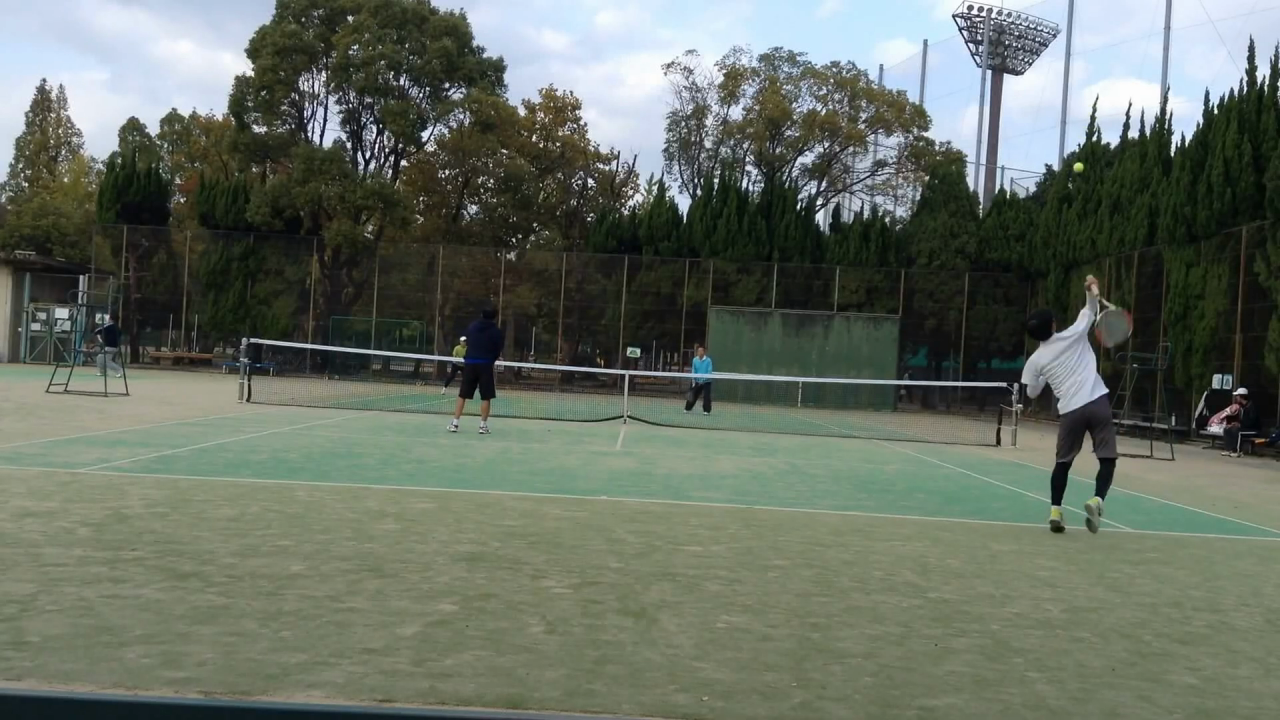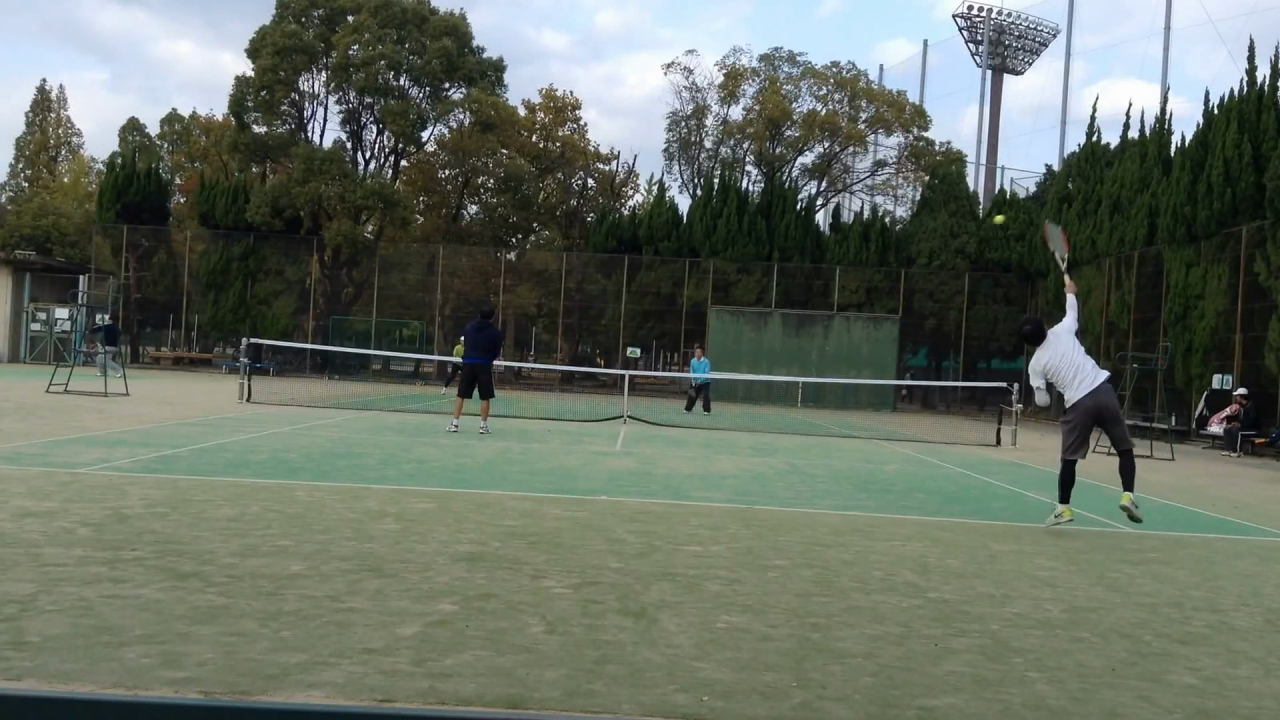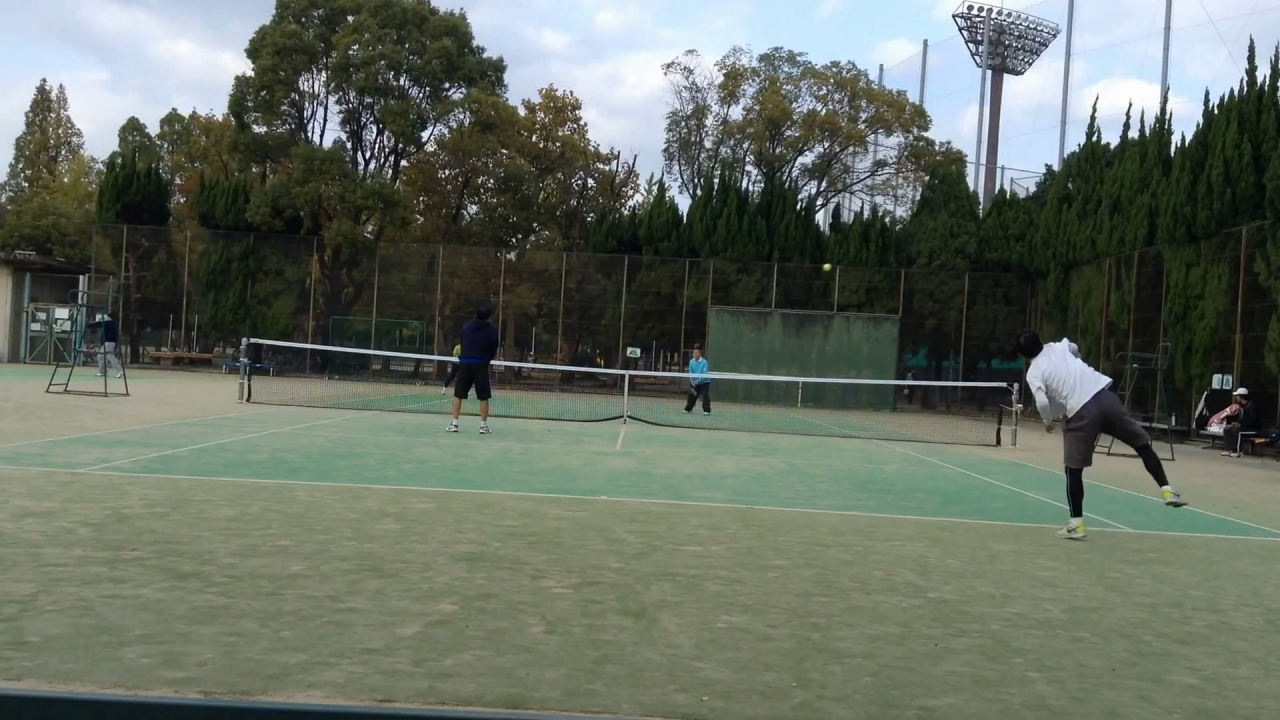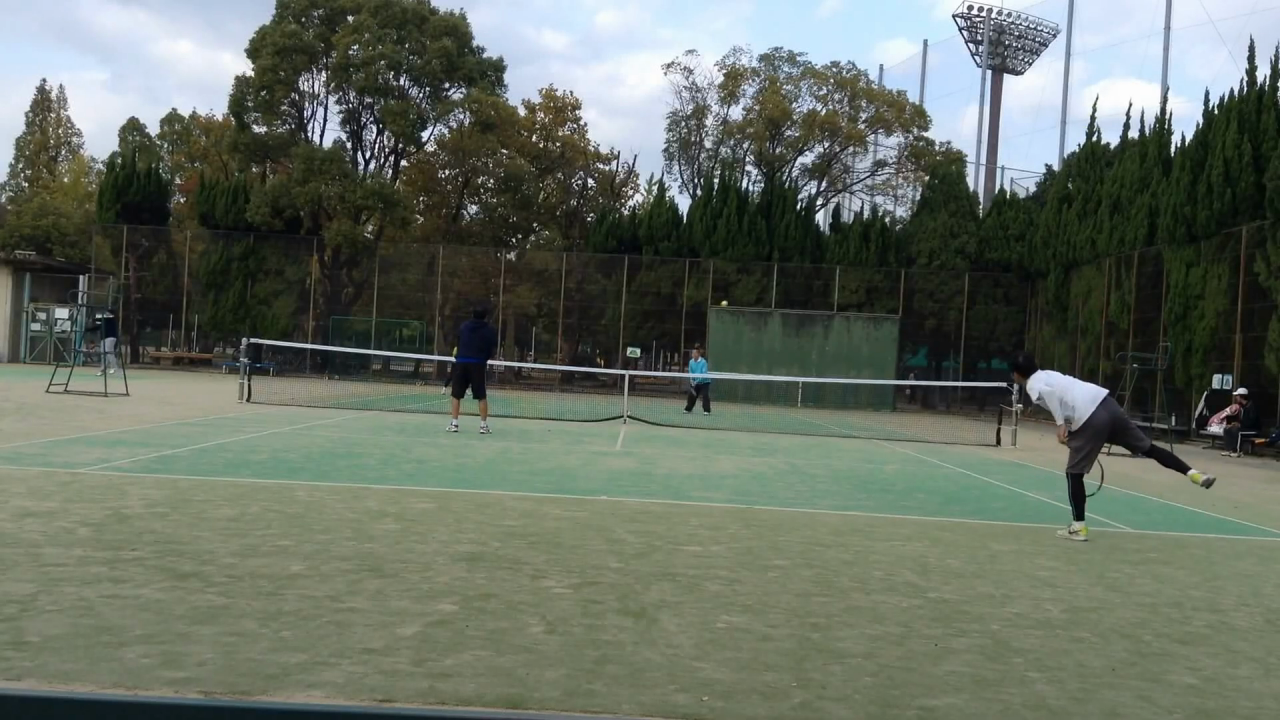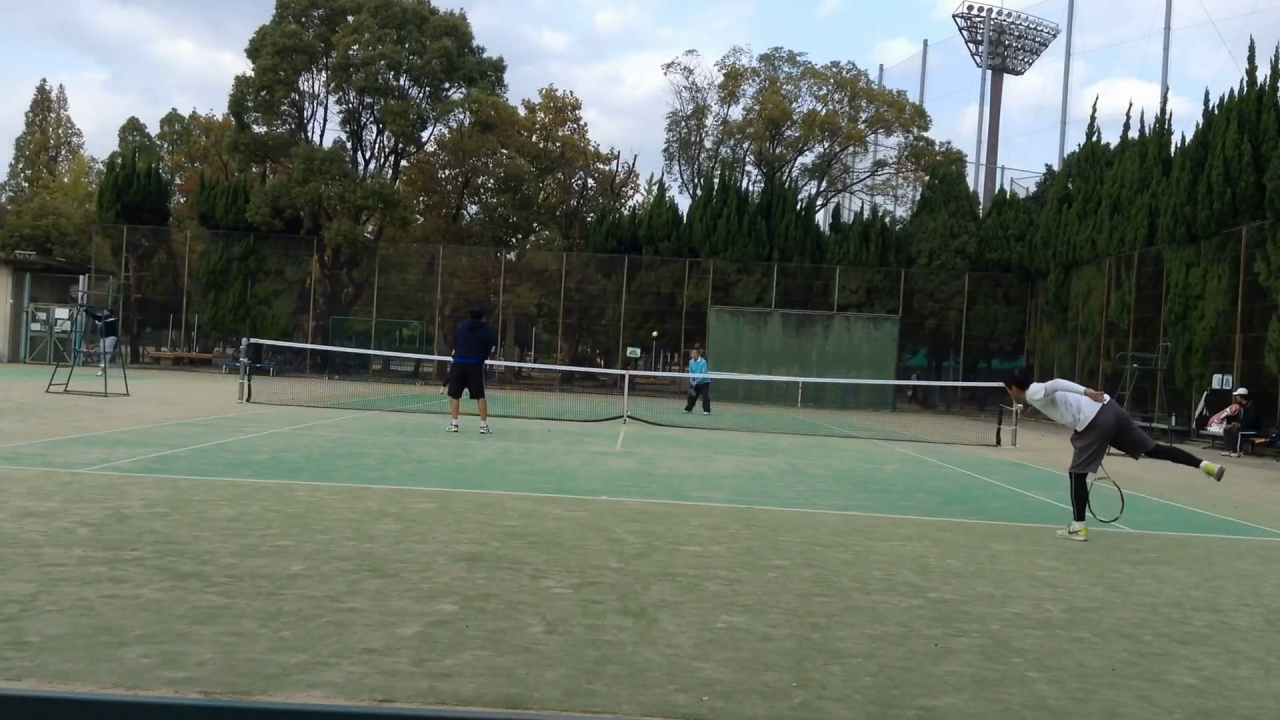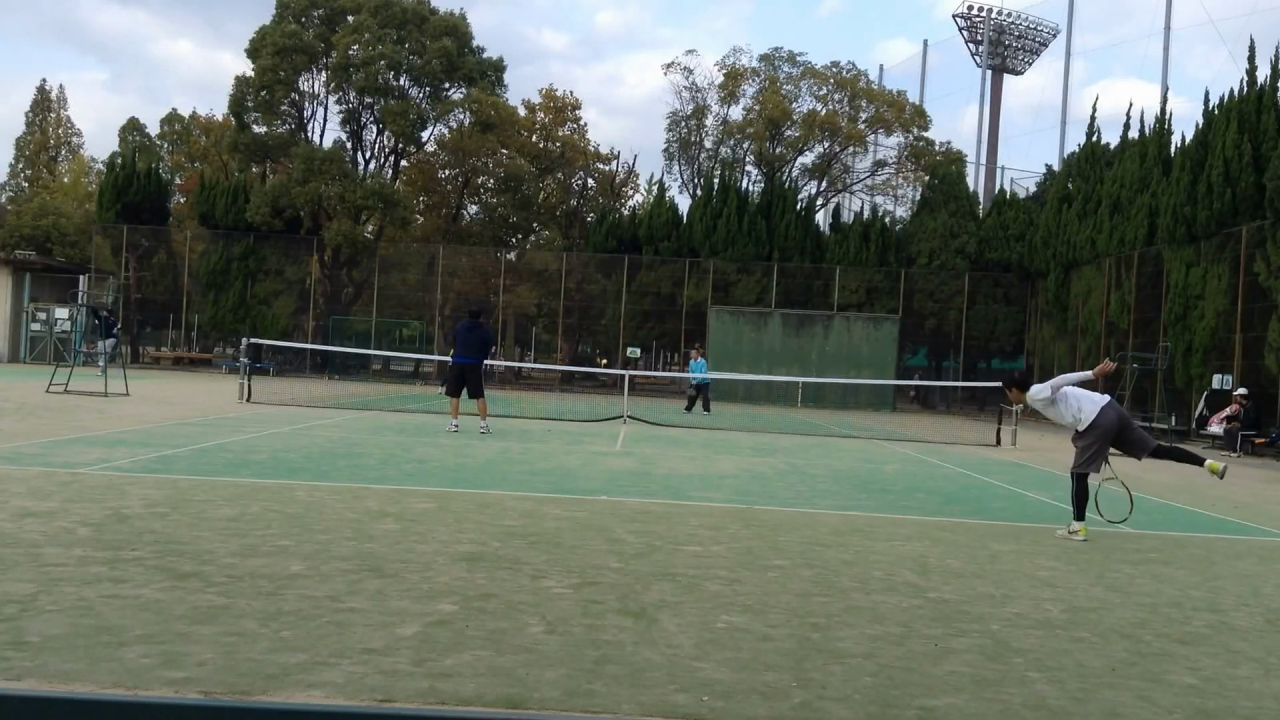
dt=0.1s
person 1, frame 1
left shoulder: (1034, 361)
right shoulder: (1072, 337)
left elbow: (1032, 392)
right elbow: (1090, 313)
right wrist: (1092, 291)
left hip: (1070, 412)
right hip: (1097, 403)
left knee: (1063, 462)
right knee: (1108, 460)
left ankle: (1056, 511)
right ankle: (1096, 501)
person 1, frame 2
left shoulder: (1036, 364)
right shoulder: (1061, 332)
left elbow: (1042, 401)
right elbow: (1072, 310)
right wrist: (1070, 291)
left hip: (1078, 405)
right hip: (1102, 393)
left knee: (1069, 460)
right knee: (1125, 451)
left ankle: (1063, 509)
right ankle: (1128, 497)
person 1, frame 3
left shoulder: (1033, 371)
right shoulder: (1058, 348)
left elbow: (1042, 402)
right elbow: (1075, 350)
left wrist: (1047, 422)
left hip: (1082, 412)
right hip: (1104, 396)
left knee: (1073, 469)
right knee: (1142, 445)
left ankle: (1076, 524)
right ankle: (1167, 490)
person 1, frame 4
left shoulder: (1032, 385)
right shoulder: (1048, 375)
left elbow: (1050, 393)
left wrist: (1060, 425)
left hip: (1088, 422)
right hip: (1106, 405)
left knee: (1074, 472)
right knee: (1149, 448)
left ankle: (1078, 526)
right ankle: (1194, 474)
person 1, frame 5
left shoulder: (1034, 393)
right shoulder: (1040, 389)
left elbow: (1057, 384)
left wrist: (1086, 391)
left hip: (1095, 421)
right hip: (1110, 409)
left knee: (1077, 473)
right knee: (1153, 449)
left ankle: (1078, 527)
right ankle: (1205, 465)
person 1, frame 6
left shoulder: (1036, 394)
right shoulder: (1042, 391)
left elbow: (1063, 380)
left wrist: (1092, 374)
left hip: (1097, 421)
right hip: (1111, 409)
left knee: (1079, 473)
right knee: (1155, 449)
left ankle: (1078, 527)
right ankle: (1209, 464)
